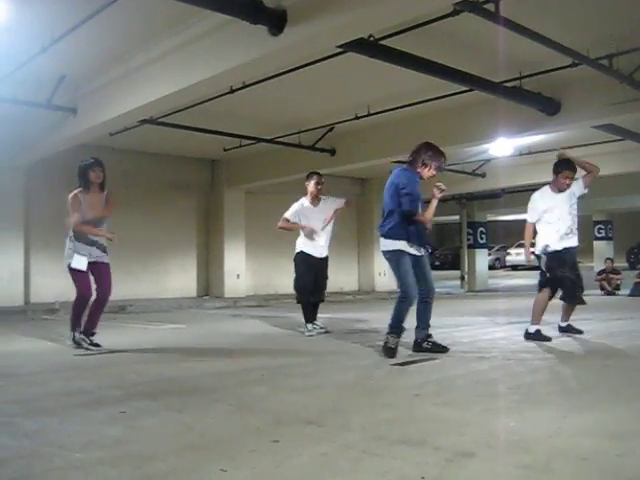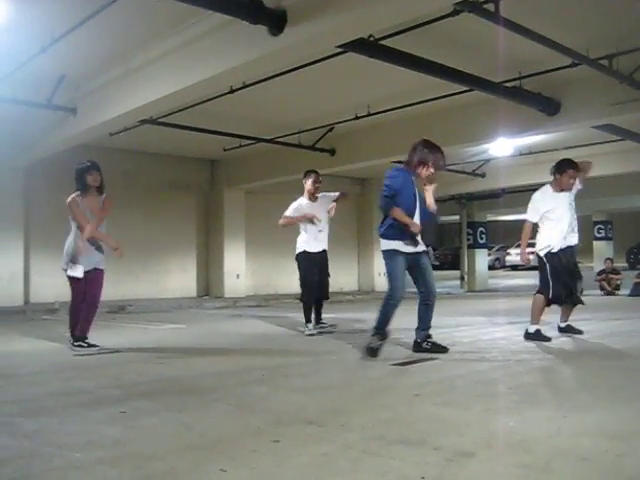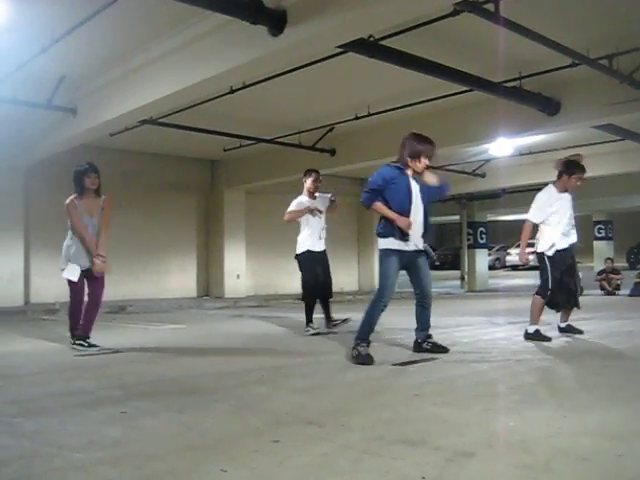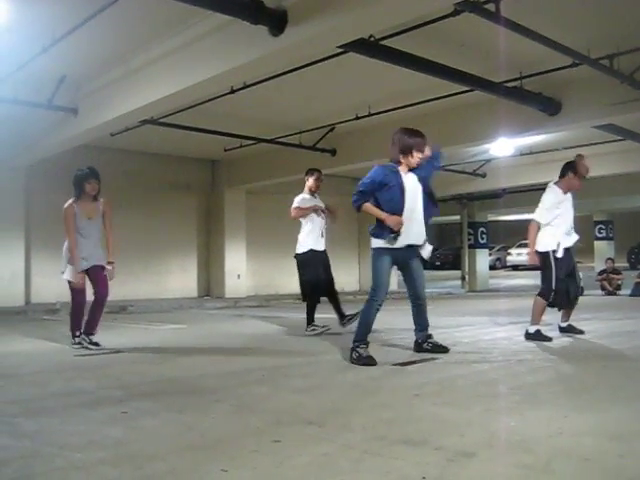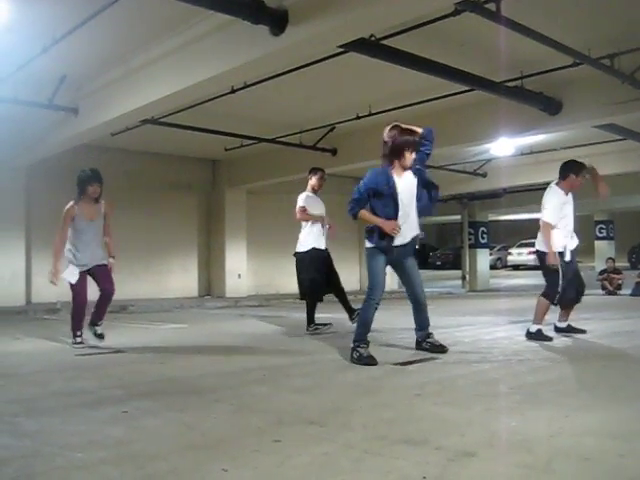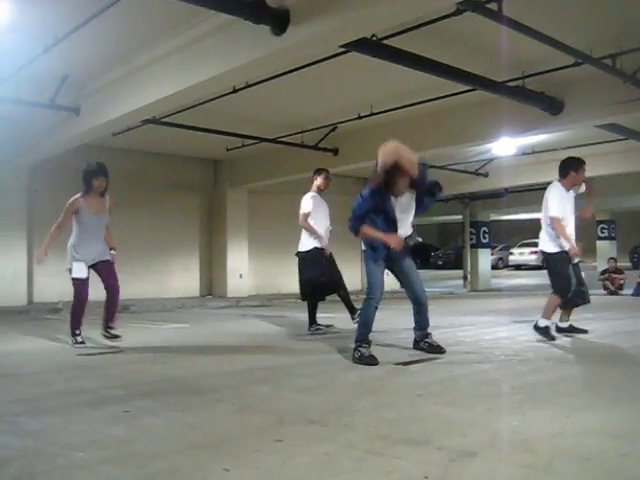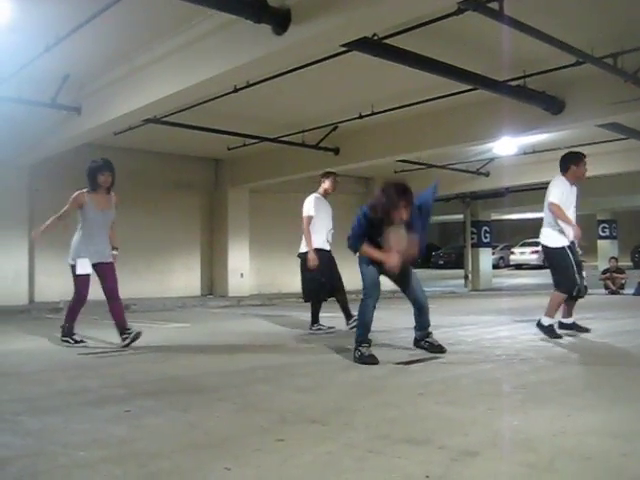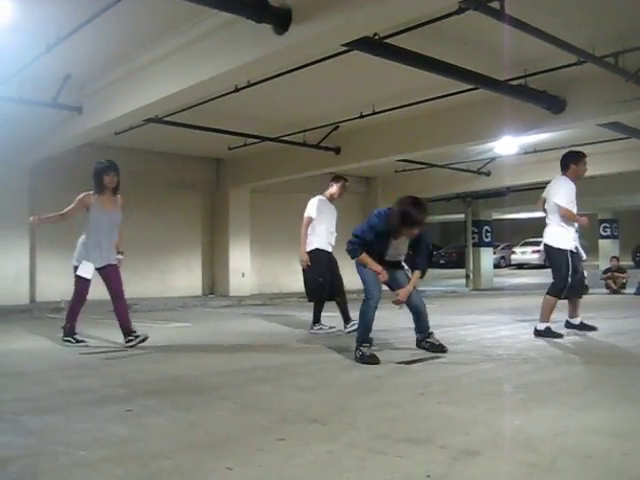
dt=0.1s
person 1, frame 1
left shoulder: (409, 178)
right shoulder: (405, 175)
left elbow: (423, 217)
right elbow: (409, 209)
left wrist: (435, 198)
right wrist: (425, 220)
left hip: (414, 245)
right hip: (397, 244)
left knee: (428, 292)
right knee: (409, 293)
left ankle: (422, 338)
right ankle: (392, 335)
person 1, frame 2
left shoulder: (419, 185)
right shoulder: (399, 175)
left elbow: (431, 214)
right elbow: (387, 203)
left wrist: (429, 192)
right wrist: (409, 223)
left hip: (417, 247)
right hip: (395, 245)
left knee: (429, 293)
right knee: (396, 293)
left ankle: (422, 339)
right ankle: (377, 337)
person 1, frame 3
left shoulder: (418, 181)
right shoulder: (389, 173)
left elbow: (441, 190)
right elbow: (368, 198)
left wrist: (424, 175)
right wrist: (396, 217)
left hip: (416, 247)
right hip: (392, 245)
left knee: (425, 294)
right knee: (384, 295)
left ankle: (422, 339)
right ankle: (361, 344)
person 1, frame 4
left shoulder: (418, 174)
right shoulder: (383, 172)
left elbow: (435, 157)
right elbow: (358, 199)
left wrist: (413, 136)
right wrist: (385, 217)
left hip: (411, 247)
right hip: (384, 246)
left knee: (419, 296)
right knee: (378, 296)
left ankle: (423, 338)
right ankle: (359, 346)
person 1, frame 5
left shoulder: (414, 171)
right shoulder: (377, 177)
left elbow: (428, 137)
right elbow: (354, 207)
left wrist: (407, 131)
right wrist: (382, 222)
left hip: (404, 245)
right hip: (378, 245)
left knee: (418, 294)
right knee: (375, 295)
left ankle: (423, 337)
right ankle: (359, 345)
person 1, frame 6
left shoulder: (415, 186)
right shoulder: (373, 194)
right elbow: (355, 224)
right wrist: (385, 237)
left hip: (399, 249)
right hip: (375, 250)
left knee: (418, 296)
right knee: (375, 296)
left ankle: (422, 338)
right ankle: (361, 347)
person 1, frame 7
left shoulder: (414, 212)
right shoulder: (369, 214)
right elbow: (355, 243)
left wrist: (400, 257)
right wrist: (383, 257)
left hip: (398, 260)
right hip: (372, 258)
left knee: (420, 298)
right knee: (371, 294)
left ankle: (423, 336)
right ankle: (361, 345)
person 1, frame 8
left shoulder: (418, 235)
right shoulder: (378, 222)
left elbow: (421, 263)
right elbow: (353, 247)
left wrist: (408, 287)
right wrist: (378, 270)
left hip: (394, 266)
right hip: (369, 263)
left knee: (418, 303)
right knee: (373, 296)
left ankle: (424, 337)
right ankle: (363, 346)
person 2, frame 1
left shoulder: (107, 196)
right shoulder: (76, 197)
left elbow: (103, 213)
right elbow: (75, 226)
left wrist: (81, 218)
right wrist: (102, 233)
left hip: (98, 252)
right hip: (78, 251)
left knee: (104, 292)
right knee: (84, 293)
left ankle: (88, 333)
right ankle: (76, 330)
person 2, frame 2
left shoulder: (105, 199)
right shoulder: (74, 201)
left elbow: (96, 223)
right elbow: (84, 227)
left wrist: (84, 241)
right wrist: (113, 244)
left hip: (95, 256)
right hip: (75, 256)
left knee: (93, 298)
right knee: (79, 298)
left ankle: (81, 337)
right ankle: (75, 337)
person 2, frame 3
left shoulder: (104, 202)
right shoulder: (71, 203)
left elbow: (103, 230)
right elbow: (82, 233)
left wrist: (101, 256)
right wrist: (96, 257)
left hip: (94, 257)
right hip: (74, 256)
left knee: (96, 297)
right knee: (77, 298)
left ankle: (83, 337)
right ankle: (75, 336)
person 2, frame 4
left shoulder: (103, 206)
right shoulder: (70, 207)
left elbow: (108, 235)
right elbow: (71, 239)
left wrist: (109, 262)
right wrist: (75, 269)
left hip: (96, 259)
right hip: (76, 259)
left knee: (102, 295)
right knee: (78, 299)
left ankle: (89, 334)
right ankle: (77, 336)
person 2, frame 5
left shoulder: (104, 207)
right shoulder: (72, 209)
right elbow: (61, 238)
left wrist: (111, 257)
right wrist: (55, 267)
left hip: (97, 258)
right hip: (75, 259)
left knee: (108, 289)
right knee: (80, 300)
left ankle: (96, 322)
right ankle: (77, 335)
person 2, frame 6
left shoulder: (107, 201)
right shoulder: (77, 202)
right elbow: (59, 226)
left wrist: (112, 249)
right wrist: (44, 248)
left hip: (101, 254)
right hip: (79, 255)
left knee: (113, 288)
right knee: (81, 296)
left ankle: (108, 327)
right ankle: (75, 333)
person 2, frame 7
left shoulder: (113, 198)
right shoulder: (82, 197)
right elbow: (61, 216)
left wrist: (114, 248)
right wrist: (42, 229)
left hip: (103, 253)
right hip: (82, 253)
left knee: (112, 293)
right knee: (81, 294)
left ankle: (125, 332)
right ankle: (67, 332)
person 2, frame 8
left shoulder: (119, 200)
right shoulder: (88, 199)
right elbow: (64, 214)
left wrist: (120, 252)
right wrist: (41, 219)
left hip: (109, 257)
right hip: (86, 255)
left knee: (118, 294)
right knee: (80, 296)
left ankle: (129, 334)
right ankle: (68, 333)
person 3, frame 1
left shoulder: (574, 188)
right shoulder: (539, 196)
left elbow: (595, 172)
right elbow: (529, 225)
left wrist: (572, 160)
right wrist: (527, 250)
left hip: (569, 248)
right hip: (549, 249)
left knee: (574, 288)
right knee: (548, 285)
left ankle: (564, 323)
right ankle: (533, 329)
person 3, frame 2
left shoulder: (570, 188)
right shoulder: (541, 196)
left elbow: (587, 167)
right elbow: (529, 223)
left wrist: (567, 163)
right wrist: (523, 249)
left hip: (568, 248)
right hip: (550, 250)
left knee: (573, 287)
right knee: (548, 287)
left ankle: (564, 323)
right ankle: (532, 329)
person 3, frame 3
left shoulder: (566, 189)
right shoulder: (544, 197)
left elbow: (579, 159)
right elbow: (529, 223)
left wrist: (567, 162)
right wrist: (523, 250)
left hip: (566, 248)
right hip: (550, 250)
left knee: (572, 287)
right knee: (547, 287)
left ankle: (564, 323)
right ankle: (531, 329)
person 3, frame 4
left shoulder: (562, 188)
right shoulder: (552, 197)
left elbow: (579, 162)
right elbow: (534, 224)
left wrist: (580, 164)
right wrist: (532, 252)
left hip: (564, 248)
right hip: (550, 249)
left knee: (572, 287)
right knee: (550, 288)
left ankle: (565, 323)
right ankle: (533, 329)
person 3, frame 5
left shoulder: (565, 187)
right shoulder: (554, 197)
left elbow: (590, 170)
right elbow: (546, 226)
left wrist: (599, 183)
right wrist: (550, 253)
left hip: (565, 248)
right hip: (553, 250)
left knee: (576, 286)
right knee: (555, 288)
left ankle: (562, 323)
right ankle: (534, 329)
person 3, frame 6
left shoulder: (570, 188)
right shoulder: (555, 192)
left elbow: (586, 187)
right elbow: (554, 221)
left wrist: (588, 205)
right wrist: (571, 244)
left hip: (564, 247)
right hip: (554, 248)
left knee: (574, 285)
right knee: (565, 285)
left ankle: (564, 324)
right ankle: (542, 323)
person 3, frame 7
left shoulder: (570, 184)
right shoulder: (559, 185)
right elbow: (553, 207)
left wrist: (570, 226)
right wrist: (573, 225)
left hip: (564, 241)
right hip: (556, 242)
left knee: (572, 280)
right knee: (570, 281)
left ankle: (567, 320)
right ankle: (546, 321)
person 3, frame 8
left shoulder: (556, 183)
right shoulder: (566, 186)
left elbow: (544, 203)
right elbow: (564, 212)
right wrist: (580, 219)
left hip: (559, 241)
right hip: (561, 243)
left knee: (576, 280)
right knee: (560, 284)
left ankle: (574, 320)
right ankle: (542, 326)
person 4, frame 1
left shoulder: (328, 202)
right shoulder: (299, 206)
left elbow: (347, 202)
right elbow: (281, 224)
left wrist: (335, 211)
right wrist: (301, 227)
left hip: (321, 253)
right hip: (304, 252)
left knee: (318, 289)
right knee: (304, 286)
left ankle: (313, 321)
right ankle: (308, 323)
person 4, frame 2
left shoulder: (324, 198)
right shoulder: (298, 204)
left elbow: (343, 195)
right elbow: (282, 221)
left wrist: (335, 202)
right wrist: (304, 217)
left hip: (321, 250)
right hip: (306, 251)
left knee: (321, 286)
right knee: (310, 286)
left ankle: (318, 321)
right ankle: (308, 323)
person 4, frame 3
left shoulder: (321, 198)
right shoulder: (299, 201)
left elbow: (333, 199)
right elbow: (287, 217)
left wrist: (332, 204)
right wrist: (308, 209)
left hip: (321, 249)
right hip: (307, 250)
left knee: (324, 284)
right knee: (313, 285)
left ankle: (328, 319)
right ankle: (309, 324)
person 4, frame 4
left shoulder: (317, 199)
right shoulder: (301, 199)
left elbow: (326, 210)
right elbow: (294, 213)
left wrist: (328, 210)
right wrist: (315, 208)
left hip: (319, 249)
right hip: (308, 250)
left knee: (327, 284)
right knee: (314, 286)
left ankle: (343, 317)
right ankle: (310, 325)
person 4, frame 5
left shoulder: (317, 199)
right shoulder: (304, 197)
right elbow: (300, 215)
left wrist: (327, 224)
right wrist: (321, 218)
left hip: (320, 247)
right hip: (309, 249)
left knee: (333, 281)
right knee: (314, 286)
left ankle: (351, 312)
right ankle: (311, 324)
person 4, frame 6
left shoulder: (321, 200)
right shoulder: (309, 198)
right elbow: (303, 222)
right wrist: (321, 239)
left hip: (322, 249)
right hip: (312, 249)
left knee: (336, 281)
right knee: (316, 286)
left ankle: (353, 313)
right ankle: (313, 325)
person 4, frame 7
left shoulder: (325, 203)
right shoulder: (313, 199)
right elbow: (306, 225)
right wrist: (310, 251)
left hip: (324, 250)
right hip: (315, 250)
left knee: (336, 284)
right knee: (318, 287)
left ankle: (350, 318)
right ankle: (314, 324)
person 4, frame 8
left shoulder: (332, 207)
right shoulder: (318, 202)
right elbow: (305, 225)
right wrist: (303, 251)
left hip: (327, 251)
right hip: (315, 250)
left knee: (336, 286)
right knee: (322, 288)
left ankle: (348, 322)
right ankle: (316, 324)
